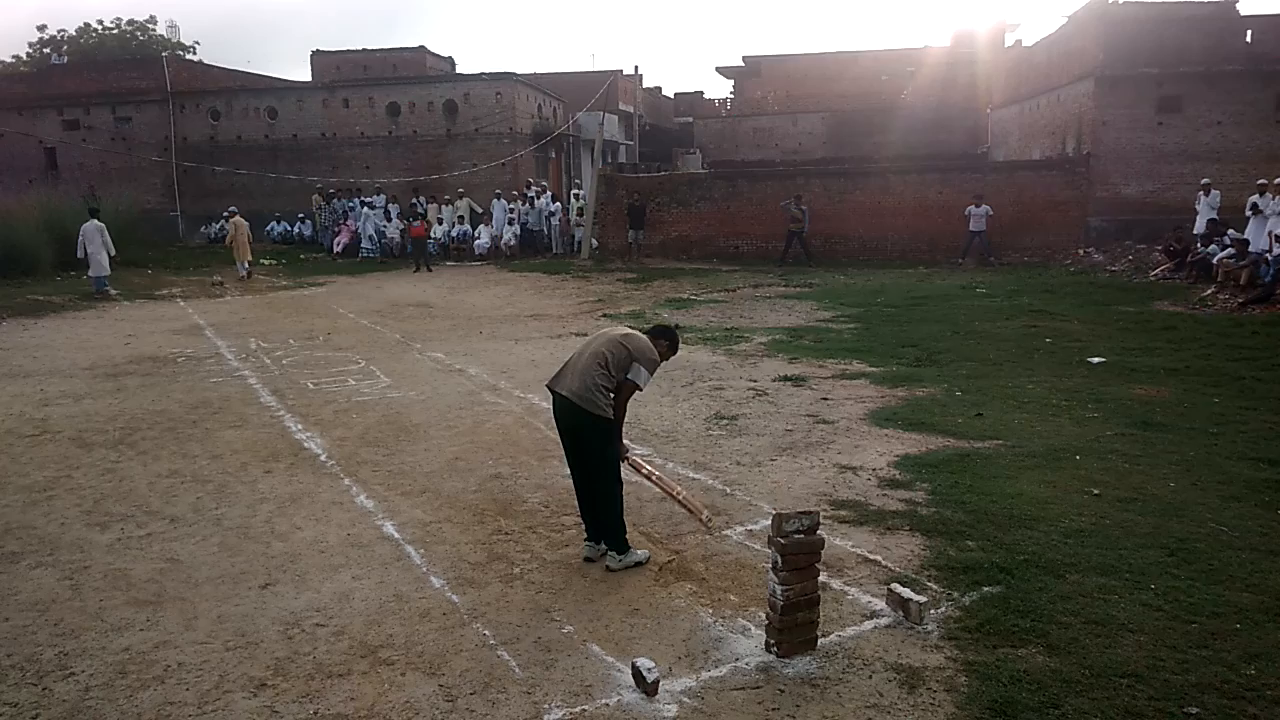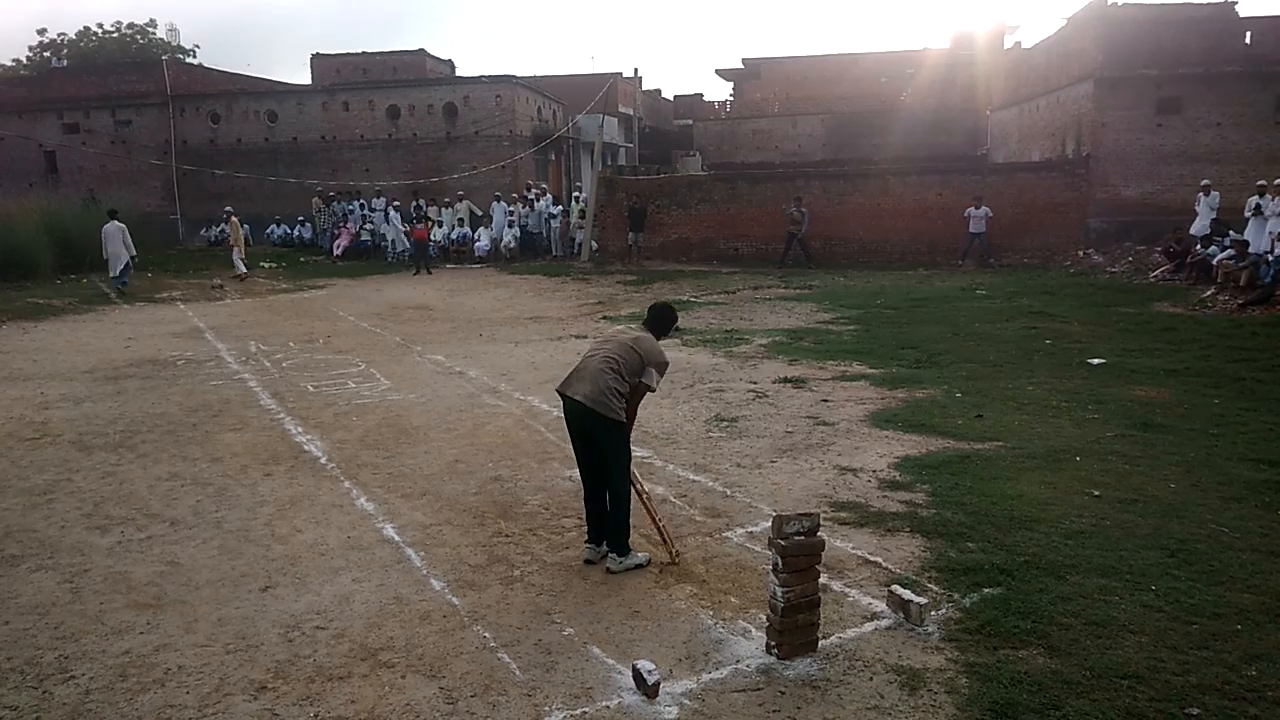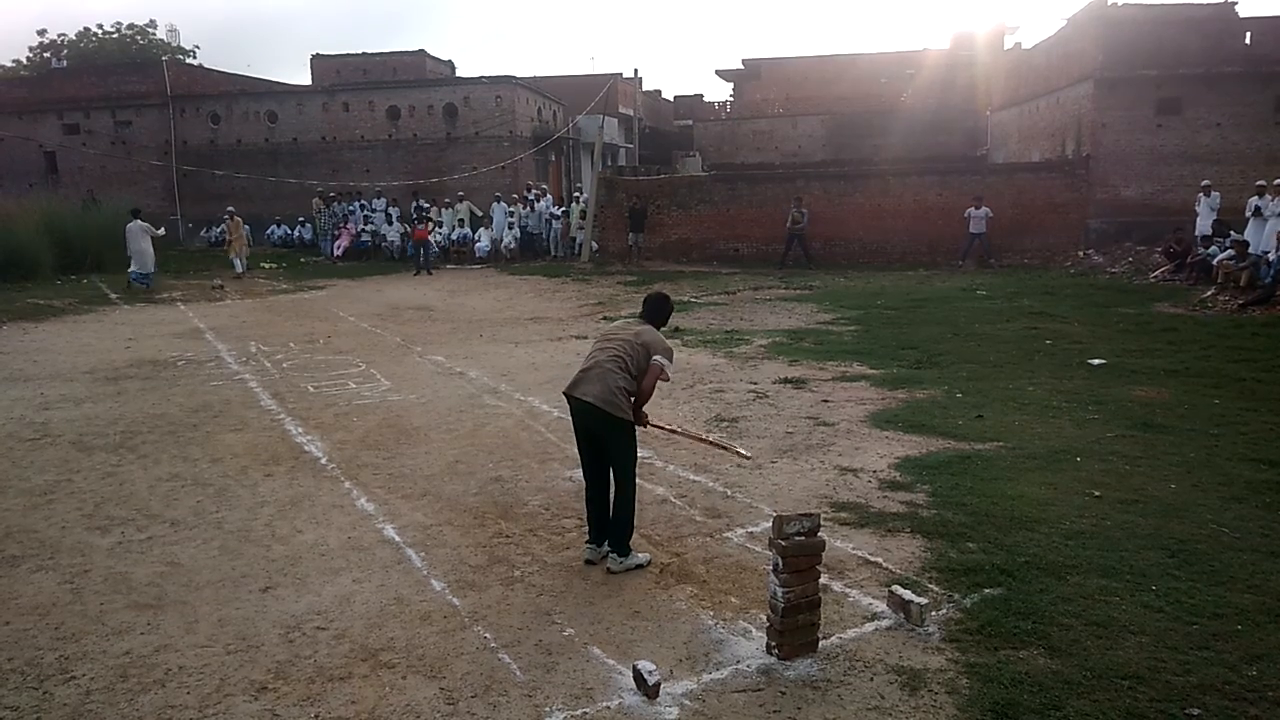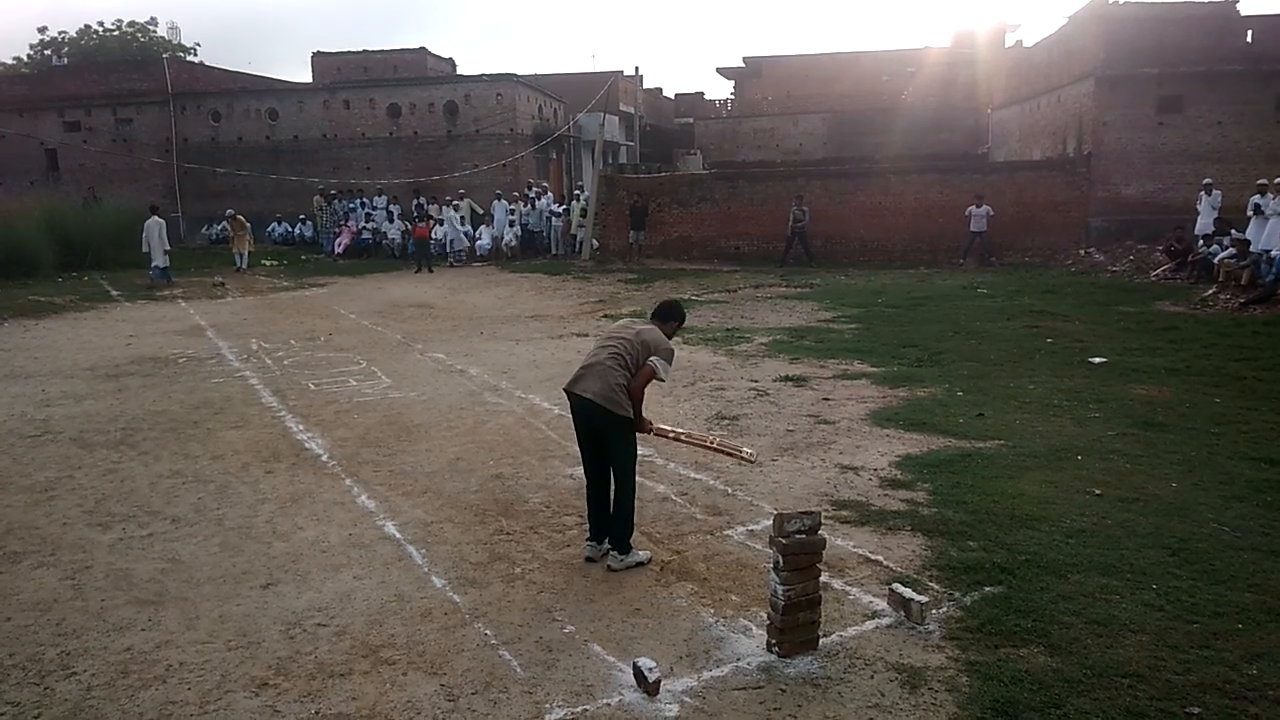
dt=0.5s
person 1, frame 1
left shoulder: (622, 334)
right shoulder: (649, 355)
right elbow: (620, 402)
left wrist: (610, 440)
right wrist: (616, 442)
left hip: (561, 396)
right hip: (588, 404)
left knee: (584, 478)
right knee: (608, 481)
left ankle: (594, 541)
right ankle: (618, 552)
person 1, frame 2
left shoulder: (620, 331)
right shoulder: (657, 357)
right elbow: (632, 404)
right wrist: (622, 441)
left hip: (571, 397)
right hip: (601, 408)
left knee: (592, 479)
right knee: (618, 484)
left ankle: (594, 544)
right ankle: (619, 554)
person 1, frame 3
left shoulder: (616, 326)
right shoulder: (661, 347)
right elbow: (646, 388)
right wrist: (637, 411)
left hip: (578, 398)
right hip: (610, 408)
left knee: (595, 479)
right knee: (624, 483)
left ankle: (595, 544)
right ankle: (620, 554)
person 1, frame 4
left shoulder: (624, 324)
right shoulder: (663, 347)
right elbow: (635, 386)
left wrist: (631, 416)
right wrist: (638, 419)
left hip: (578, 393)
right hip: (609, 405)
left knee: (595, 476)
right knee: (624, 481)
left ankle: (596, 541)
right ankle: (620, 552)
